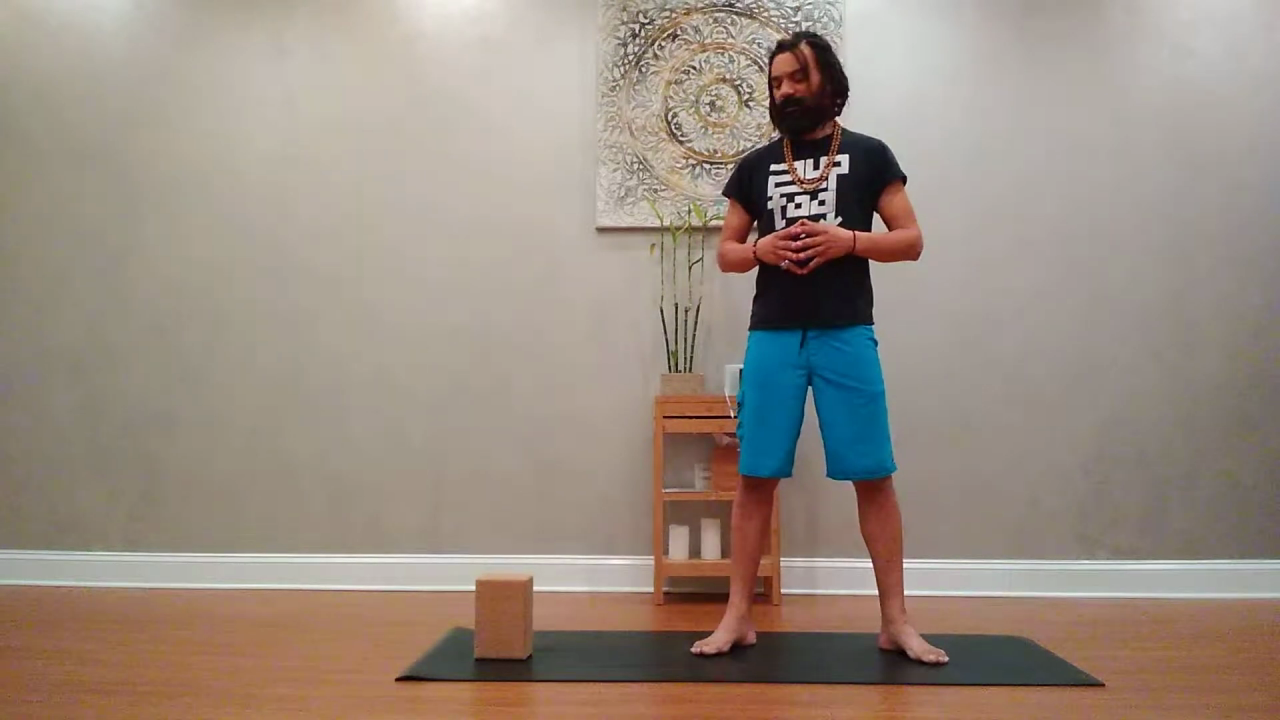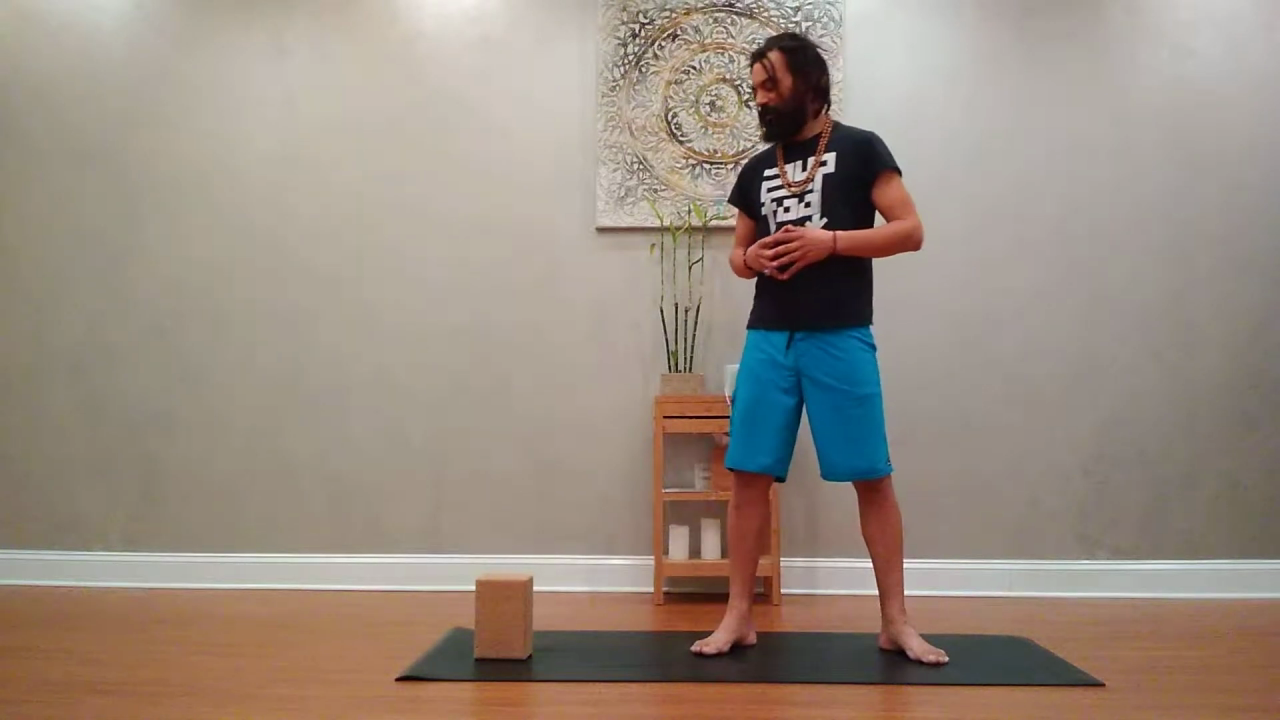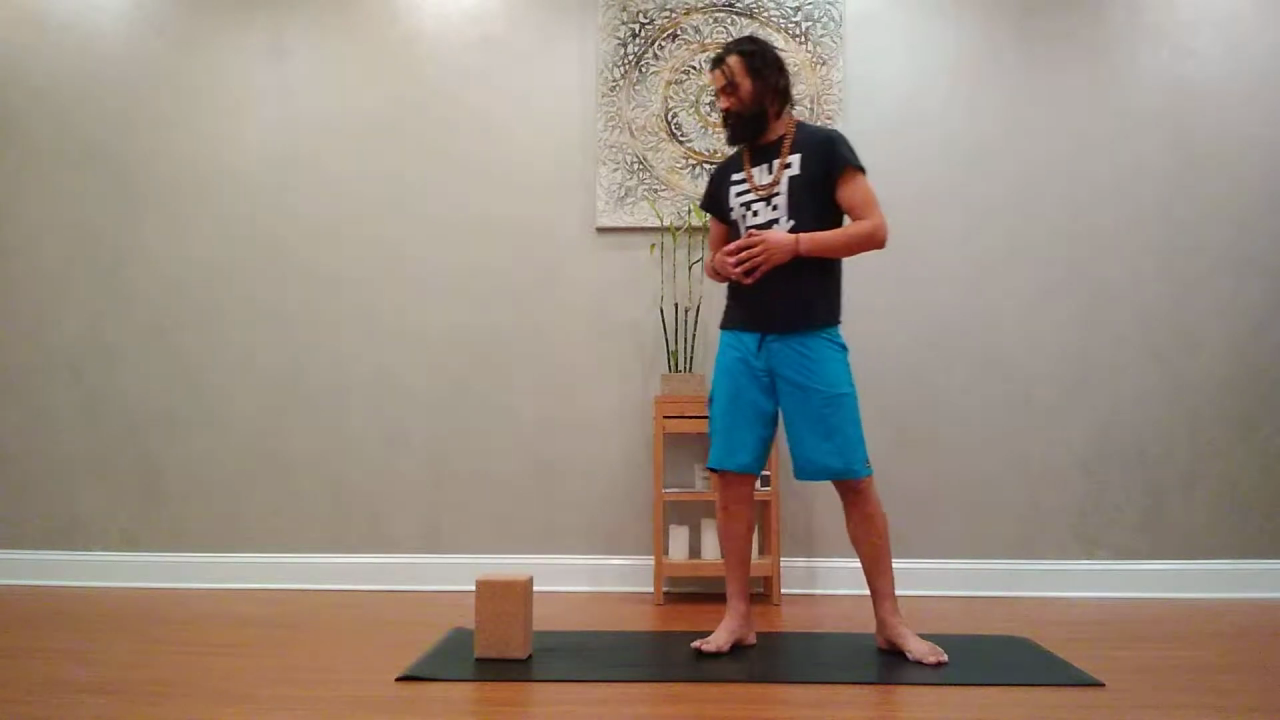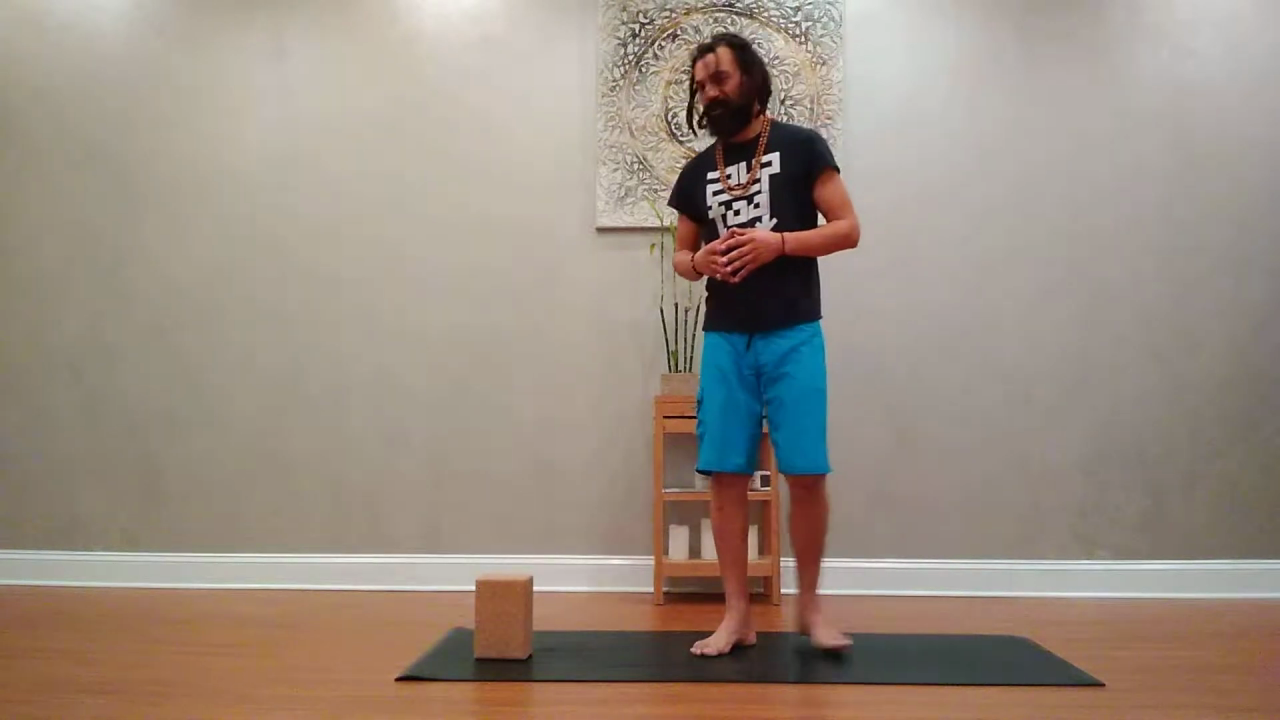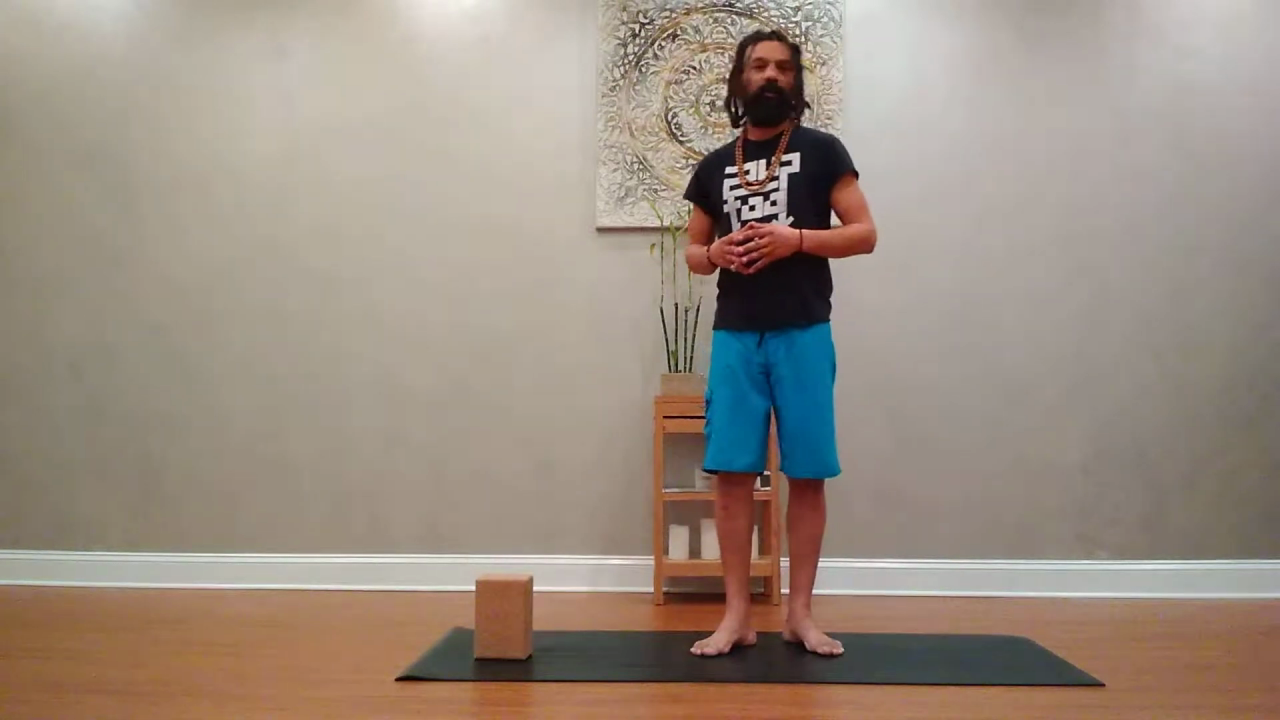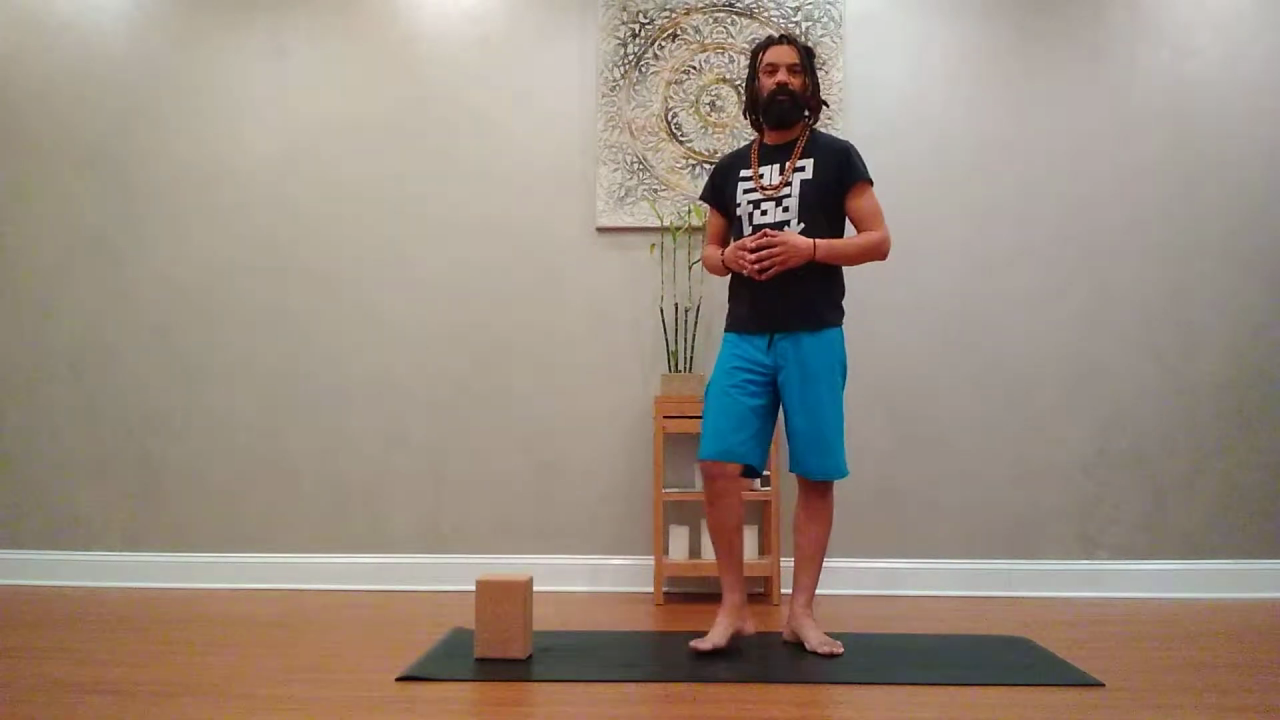
dt=0.4s
person 1, frame 1
left shoulder: (869, 154)
right shoulder: (756, 165)
left elbow: (911, 240)
right elbow: (726, 252)
left wrist: (847, 240)
right wrist: (762, 248)
left hip: (847, 336)
right hip: (772, 338)
left knee: (873, 477)
right knee: (756, 478)
left ankle: (895, 620)
right ankle: (738, 615)
person 1, frame 2
left shoulder: (860, 148)
right shoulder: (757, 168)
left elbow: (910, 231)
right elbow: (736, 253)
left wrist: (828, 241)
right wrist: (753, 257)
left hip: (841, 338)
right hip: (768, 339)
left knee: (871, 478)
right knee: (749, 475)
left ankle: (895, 620)
right ankle: (738, 616)
person 1, frame 3
left shoulder: (824, 146)
right shoulder: (726, 172)
left elbow: (874, 229)
left wrist: (791, 244)
right wrist: (722, 263)
left hip: (812, 339)
right hip: (740, 341)
left knee: (852, 478)
right knee: (732, 475)
left ankle: (889, 619)
right ankle: (738, 615)
person 1, frame 4
left shoulder: (801, 146)
right shoulder: (697, 171)
left elbow: (847, 228)
right elbow: (681, 256)
left wrist: (776, 243)
right wrist: (701, 262)
left hip: (794, 335)
right hip: (725, 339)
left knee: (807, 473)
right knee: (726, 476)
left ankle: (809, 606)
right ankle: (737, 615)
person 1, frame 5
left shoulder: (822, 150)
right shoulder: (714, 166)
left elbow: (864, 234)
right elbow: (693, 249)
left wrist: (795, 239)
right wrist: (716, 253)
left hip: (803, 334)
right hip: (735, 337)
left knee: (808, 475)
right knee: (731, 474)
left ankle: (800, 612)
right ankle: (737, 614)
person 1, frame 6
left shoulder: (837, 156)
right shoulder: (731, 168)
left elbow: (878, 241)
right elbow: (710, 250)
left wrist: (809, 248)
right wrist: (731, 257)
left hip: (814, 338)
right hip: (744, 338)
left knee: (816, 476)
right knee: (719, 466)
left ankle: (800, 611)
right ankle: (733, 606)
